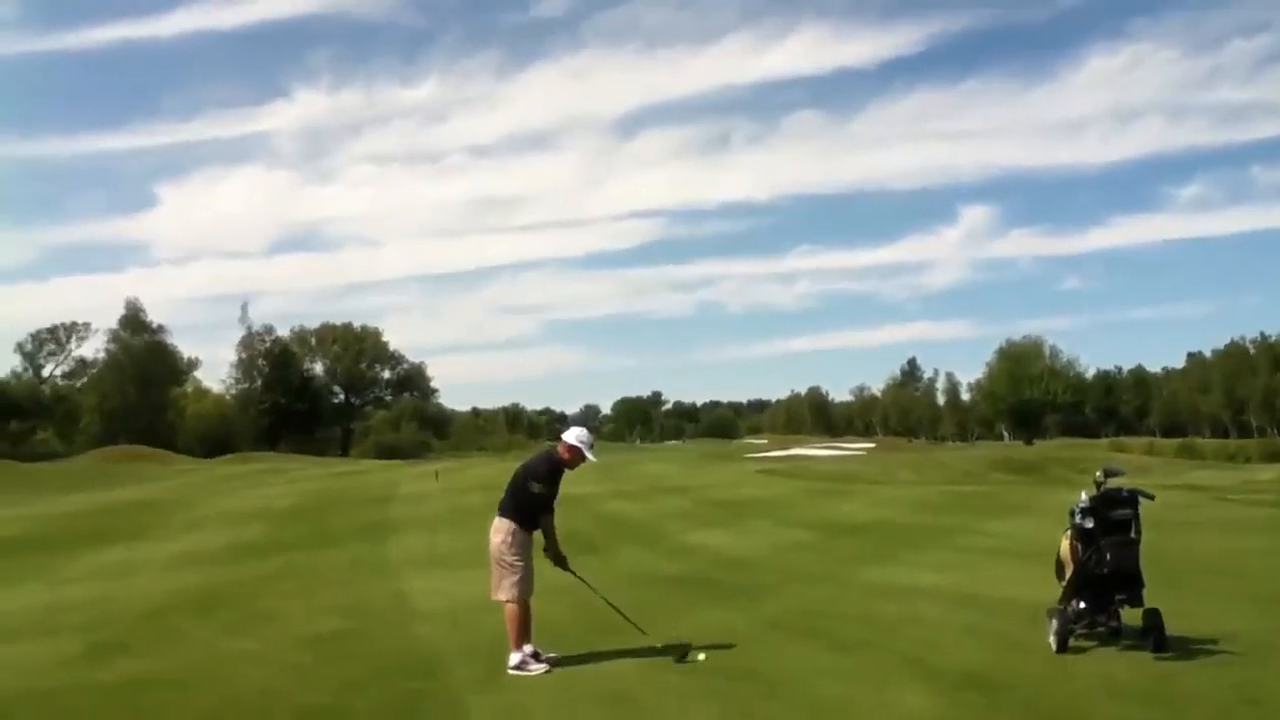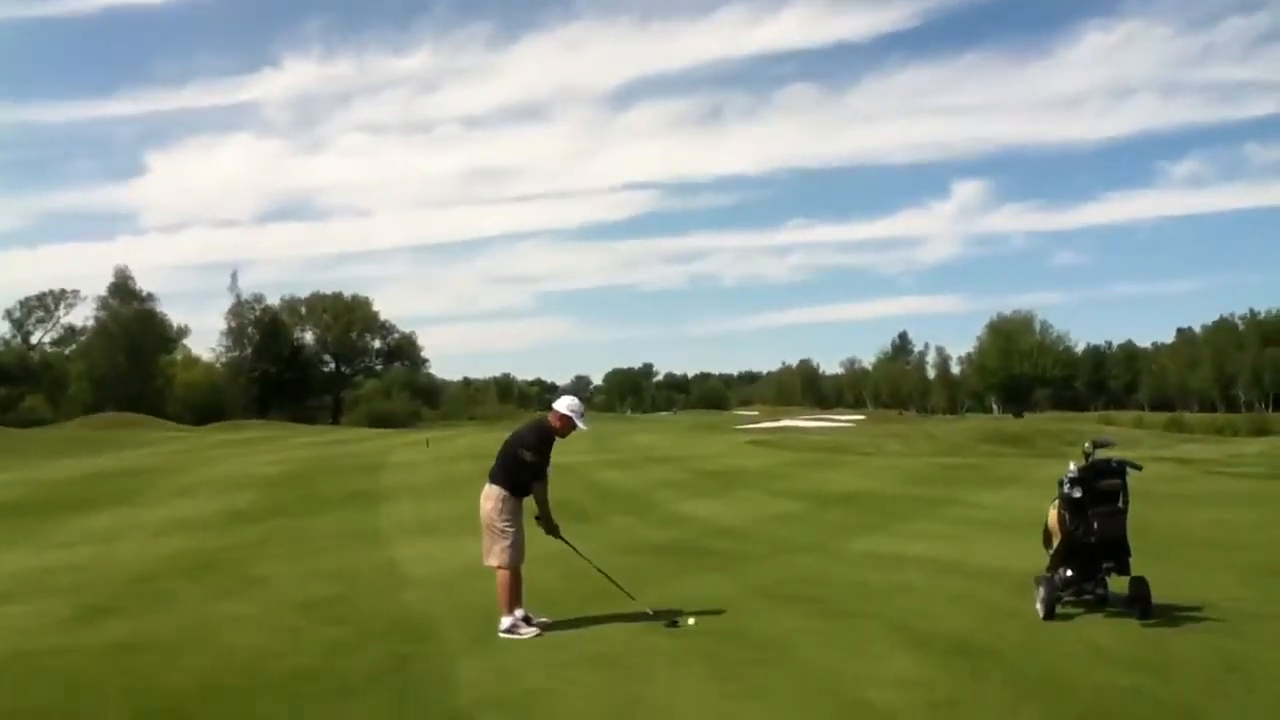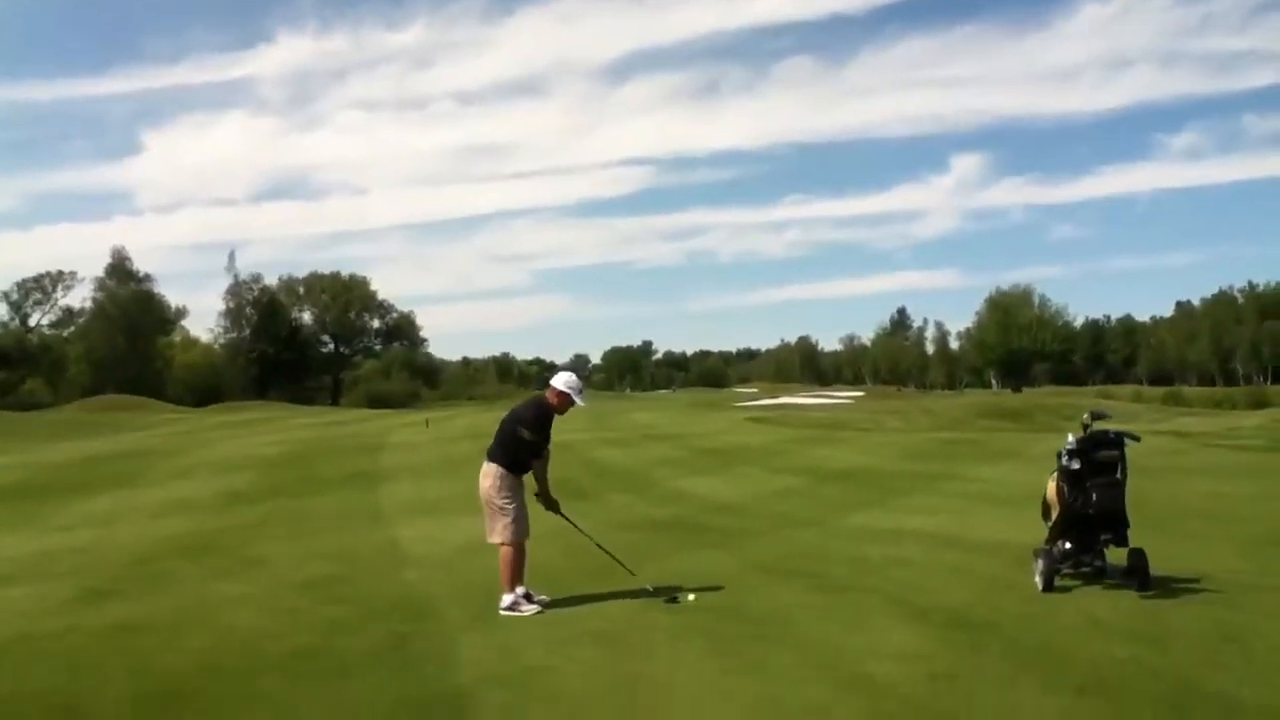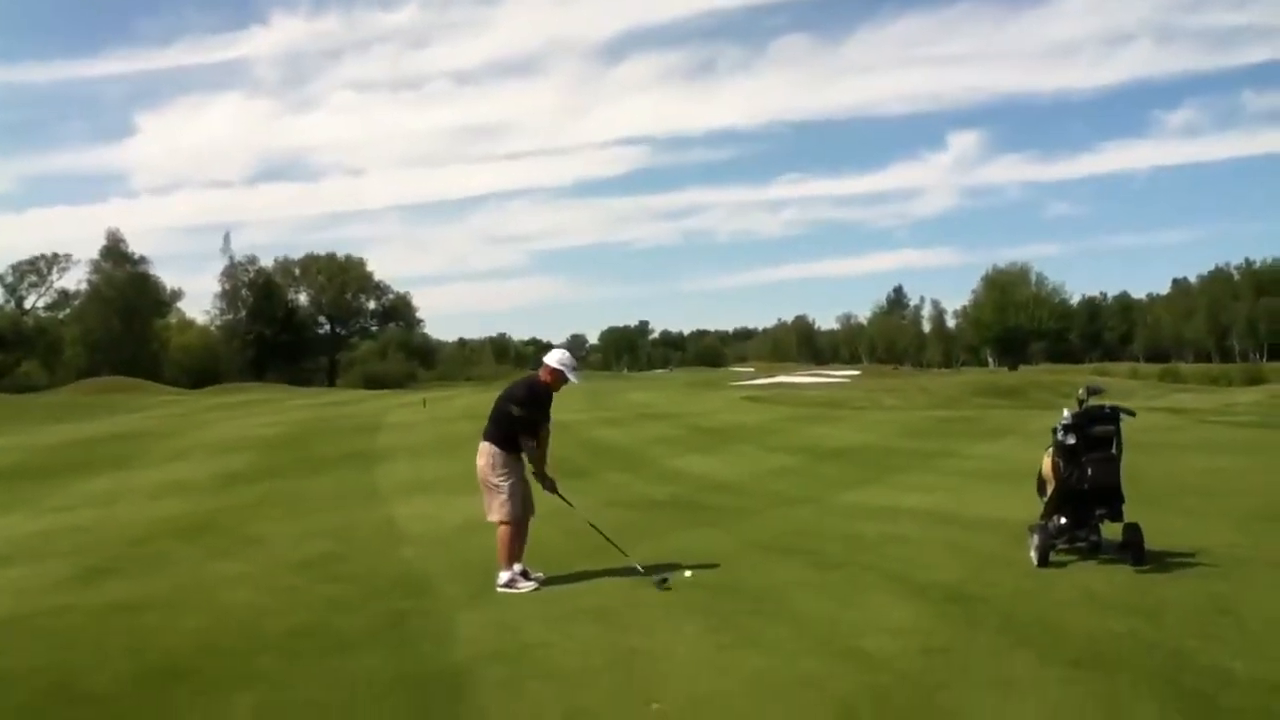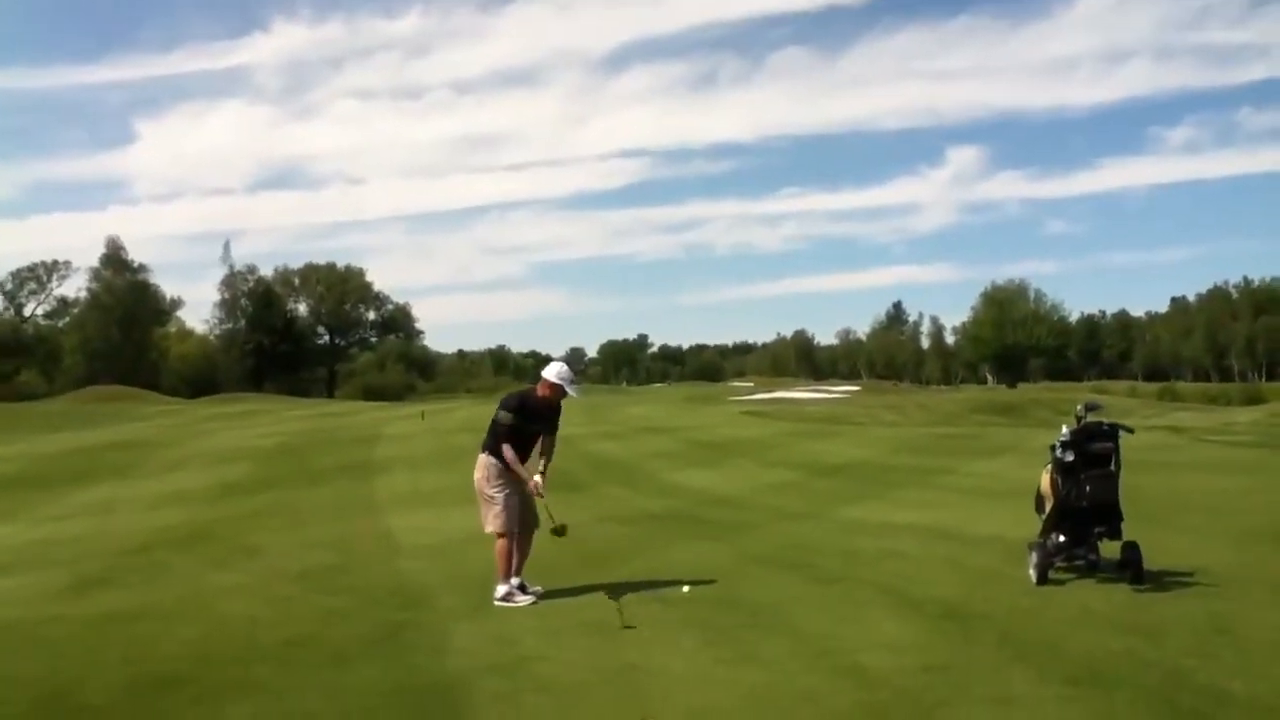
dt=0.2s
person 1, frame 1
left shoulder: (552, 464)
right shoulder: (544, 468)
left elbow: (545, 512)
right elbow: (543, 514)
left wrist: (552, 546)
right wrist: (554, 549)
left hip: (519, 530)
right hip: (510, 531)
left knee: (522, 593)
right knee: (514, 595)
left ankle: (527, 648)
right ankle: (516, 657)
person 1, frame 2
left shoulder: (544, 433)
right shoulder: (534, 437)
left elbow: (540, 478)
right elbow: (535, 482)
left wrist: (544, 515)
right wrist: (546, 517)
left hip: (509, 497)
right hip: (500, 497)
left knee: (514, 559)
right knee: (505, 560)
left ankle: (518, 613)
right ankle: (507, 621)
person 1, frame 3
left shoulder: (543, 411)
right shoulder: (531, 414)
left elbow: (543, 453)
right elbow: (535, 459)
left wrist: (543, 491)
right wrist: (546, 494)
left hip: (510, 475)
right hip: (499, 475)
left knee: (519, 536)
right knee: (509, 538)
left ankle: (520, 590)
right ankle: (508, 599)
person 1, frame 4
left shoulder: (543, 392)
right shoulder: (522, 393)
left elbow: (543, 430)
right elbow: (525, 439)
left wrist: (542, 467)
right wrist: (542, 474)
left hip: (510, 455)
right hip: (496, 455)
left knee: (523, 513)
right knee: (508, 515)
left ankle: (517, 567)
right ankle: (506, 576)
person 1, frame 5
left shoulder: (552, 408)
right shoulder: (514, 403)
left elbow: (548, 441)
right elbow: (506, 446)
left wrist: (541, 473)
right wrist: (526, 478)
left hip: (513, 469)
right hip: (494, 467)
left knee: (527, 526)
right knee: (505, 528)
left ankle: (515, 581)
right ankle: (503, 589)
